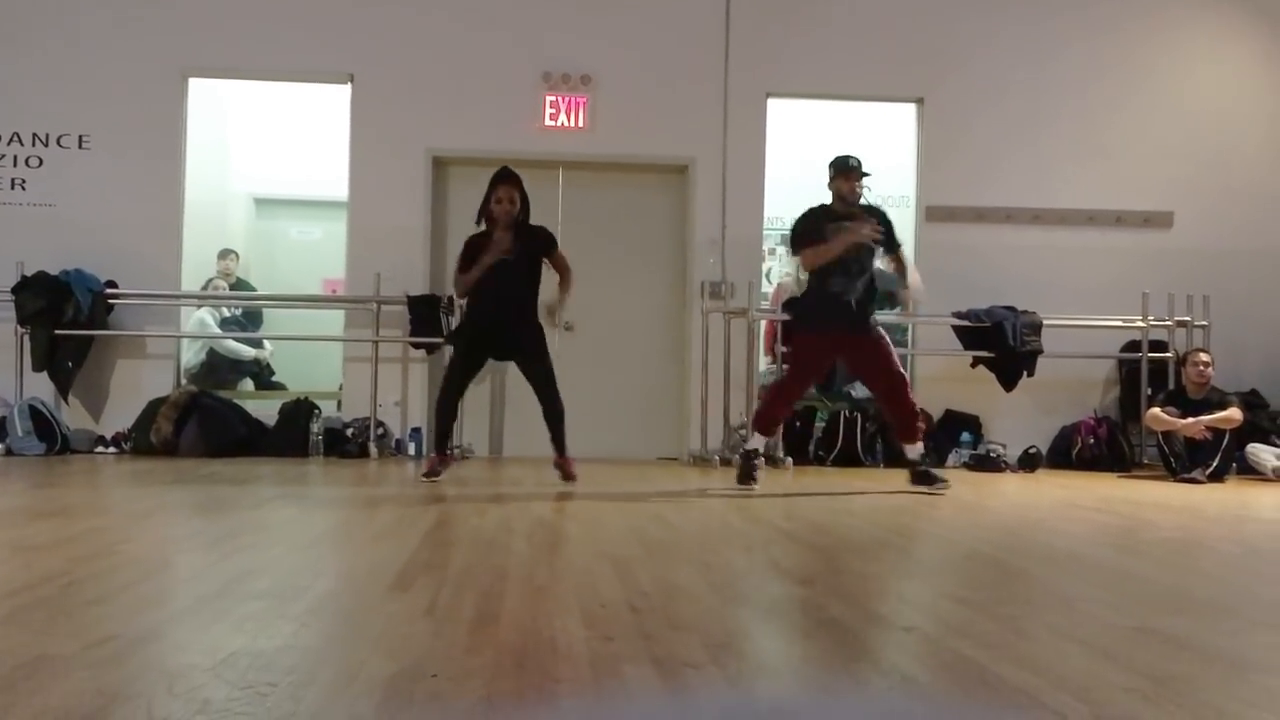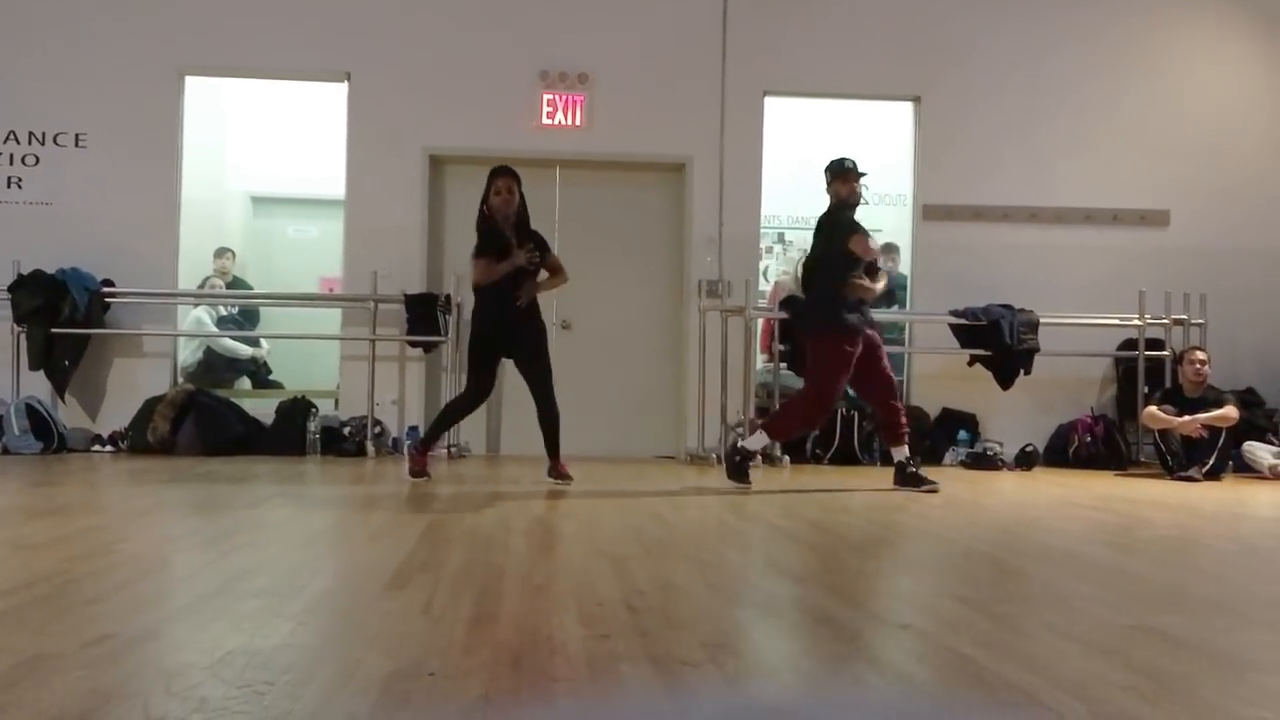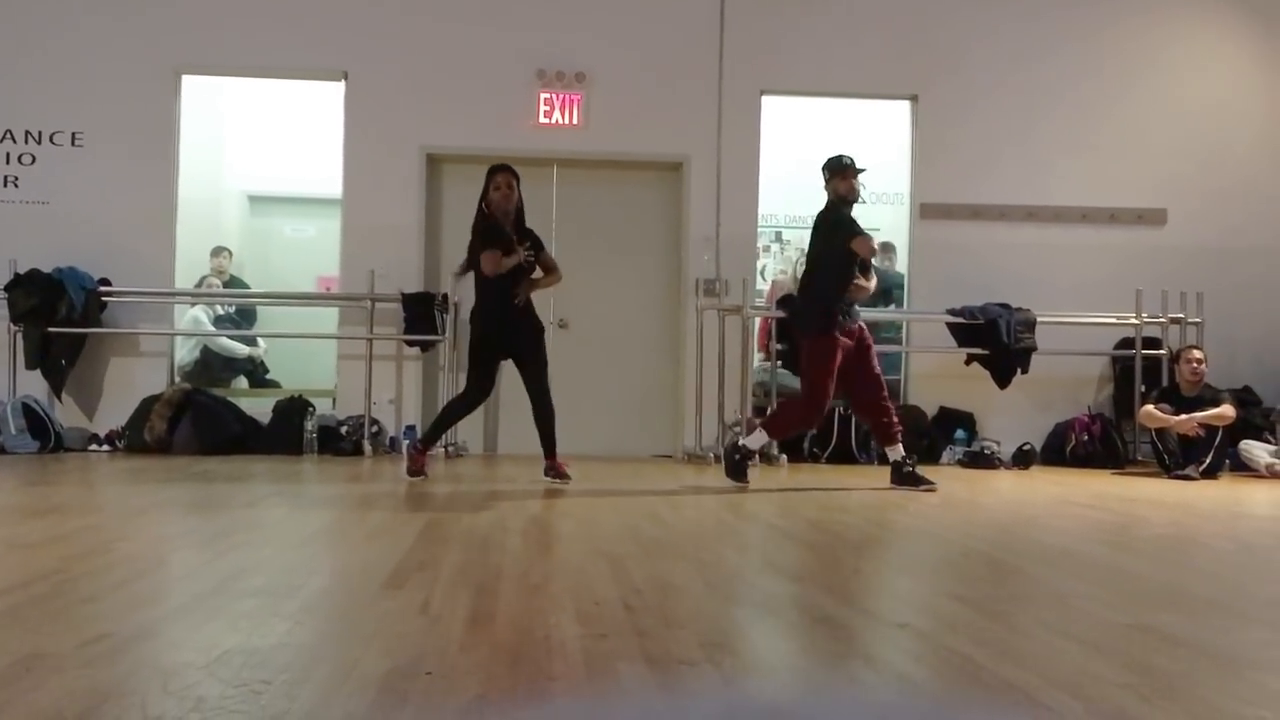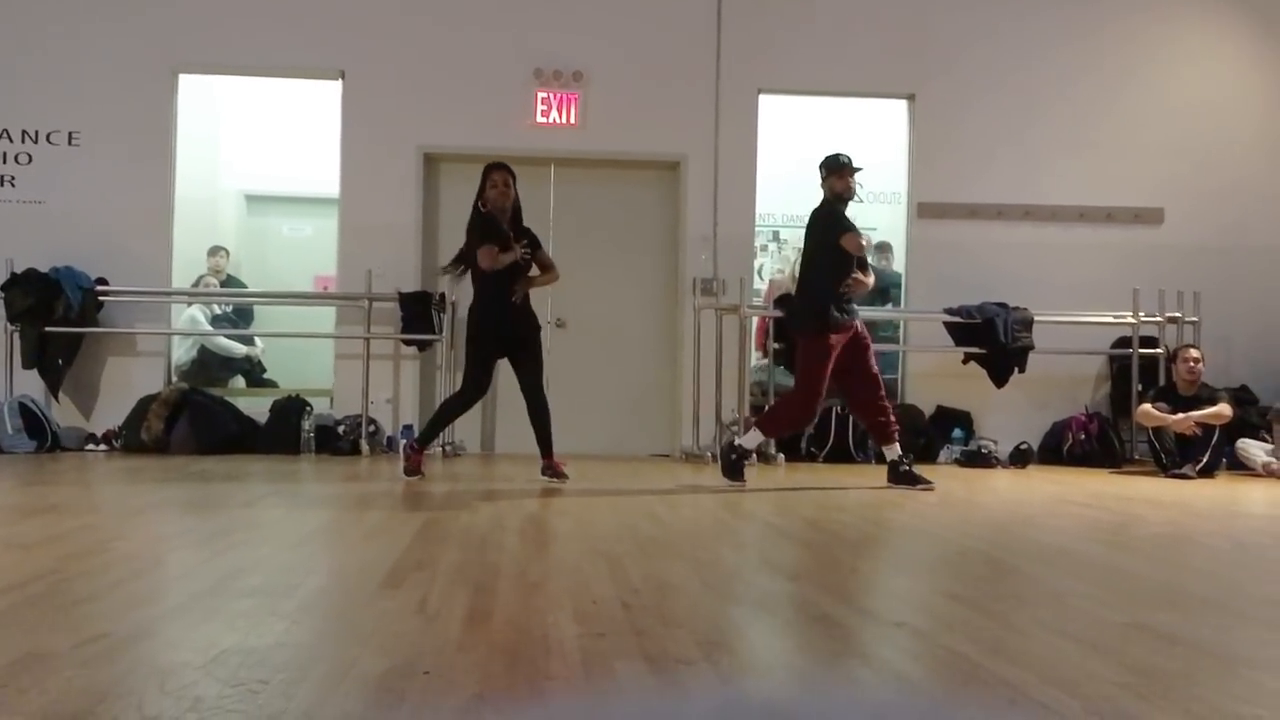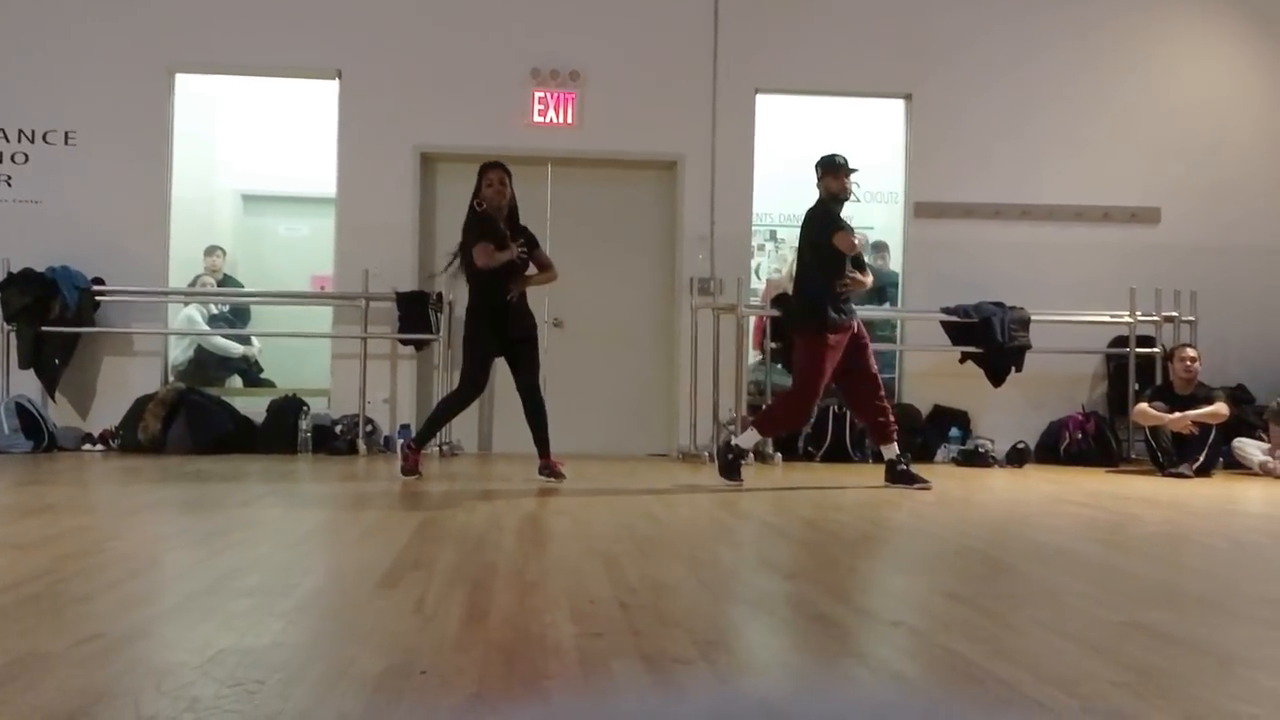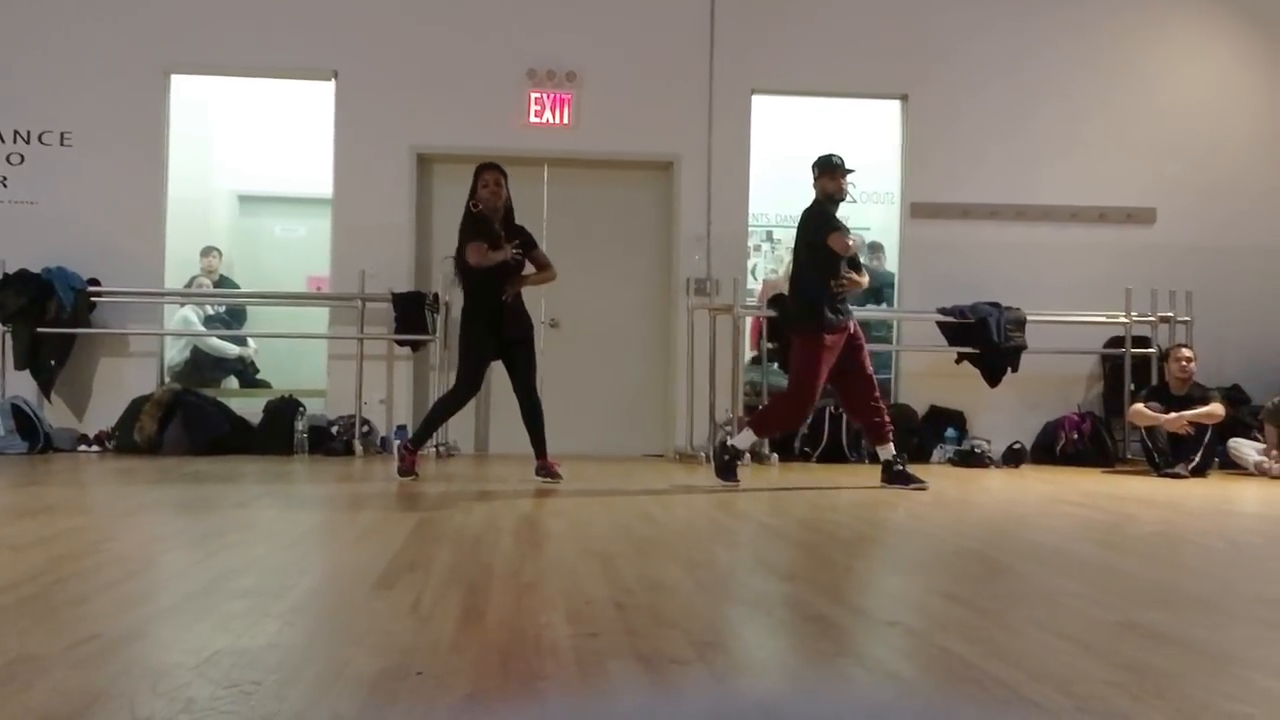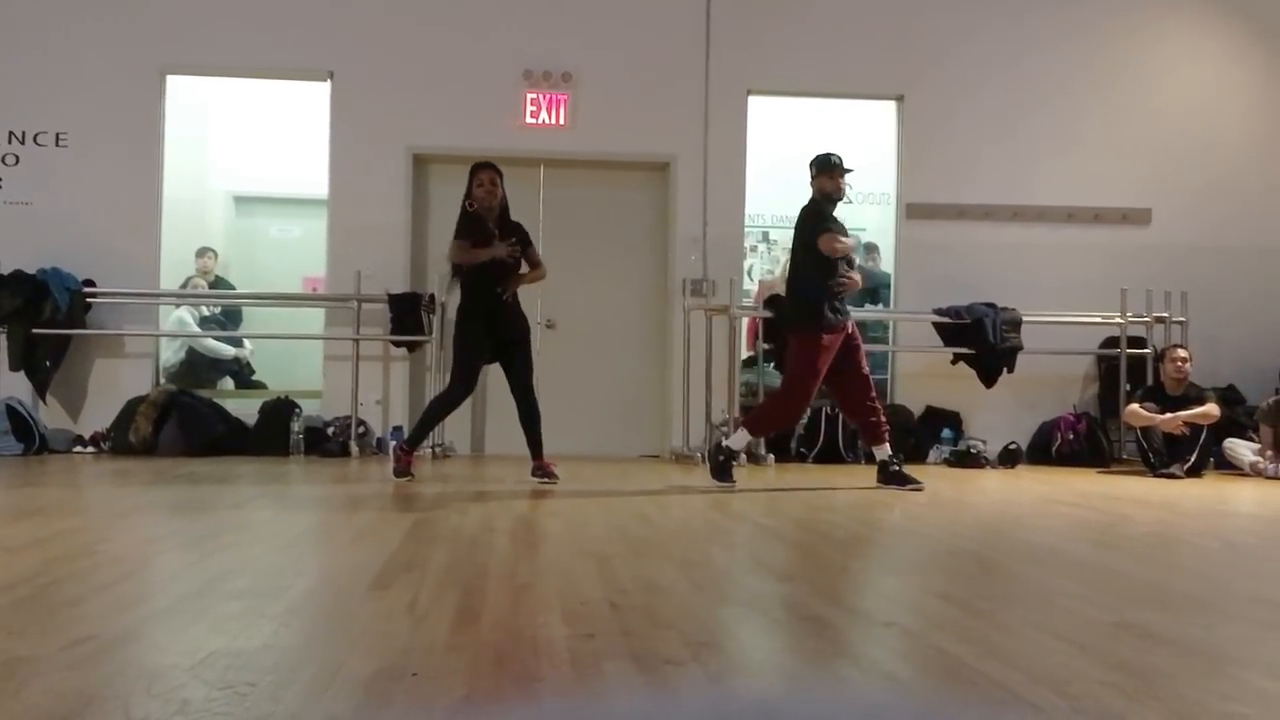
dt=0.1s
person 1, frame 1
left shoulder: (873, 218)
right shoulder: (813, 219)
left elbow: (897, 257)
right elbow: (808, 262)
left wrist: (909, 284)
right wrist: (848, 238)
left hip: (858, 323)
right hip: (815, 322)
left knee: (895, 386)
right knee: (789, 387)
left ankle: (917, 464)
right ankle: (751, 455)
person 1, frame 2
left shoulder: (850, 224)
right shoulder: (834, 220)
left elbow: (878, 275)
right elbow: (867, 251)
left wrist: (874, 287)
right wrist: (869, 245)
left hip: (855, 323)
right hip: (828, 326)
left knee: (885, 392)
right knee: (818, 402)
left ankle: (905, 467)
right ankle: (743, 451)
person 1, frame 3
left shoulder: (845, 221)
right shoulder: (833, 217)
left elbow: (867, 271)
right elbow: (867, 249)
left wrist: (867, 285)
right wrist: (865, 244)
left hip: (847, 323)
right hip: (822, 325)
left knee: (875, 394)
right knee: (813, 403)
left ankle: (901, 466)
right ankle: (742, 450)
person 1, frame 4
left shoulder: (841, 220)
right shoulder: (826, 215)
left elbow: (865, 271)
right elbow: (857, 245)
left wrist: (864, 281)
right wrist: (861, 242)
left hip: (846, 320)
right hip: (819, 323)
left knee: (871, 392)
right knee: (806, 400)
left ankle: (897, 465)
right ankle: (737, 450)
person 1, frame 5
left shoulder: (837, 221)
right shoulder: (821, 214)
left elbow: (865, 273)
right elbow: (850, 244)
left wrist: (862, 280)
right wrist: (853, 241)
left hip: (845, 320)
right hip: (817, 323)
left knee: (870, 392)
right knee: (802, 400)
left ankle: (895, 465)
right ankle: (734, 449)
person 1, frame 6
left shoulder: (834, 222)
right shoulder: (817, 215)
left elbow: (861, 273)
right elbow: (843, 246)
left wrist: (857, 280)
right wrist: (855, 243)
left hip: (841, 320)
right hip: (814, 323)
left knee: (865, 393)
right knee: (799, 398)
left ankle: (891, 465)
right ankle: (730, 450)
person 1, frame 7
left shoulder: (832, 222)
right shoulder: (813, 214)
left elbow: (845, 262)
right elbow: (833, 247)
left wrist: (853, 279)
right wrist: (850, 243)
left hip: (839, 320)
right hip: (811, 323)
left knee: (861, 393)
right knee: (794, 398)
left ankle: (887, 465)
right ankle: (725, 451)
person 2, frame 1
left shoulder: (536, 236)
right shoulder: (476, 243)
left elbow: (564, 270)
right elbow: (461, 289)
left wrist: (559, 300)
right wrist: (487, 261)
left hip: (522, 328)
right hip: (479, 326)
left knee: (548, 391)
right knee: (451, 389)
left ankle: (562, 458)
right ankle: (440, 456)
person 2, frame 2
left shoulder: (532, 237)
right shoulder: (487, 234)
left elbow: (561, 274)
right elbow: (481, 276)
left wrist: (538, 285)
right wrist: (515, 261)
left hip: (527, 325)
right hip: (489, 325)
left knee: (544, 392)
right knee: (476, 393)
left ankle: (555, 462)
right ankle: (420, 451)
person 2, frame 3
left shoulder: (527, 236)
right shoulder: (486, 231)
left elbow: (555, 274)
right elbow: (490, 268)
left wrist: (534, 283)
right wrist: (516, 258)
left hip: (525, 324)
right hip: (489, 324)
left knee: (540, 392)
right knee: (476, 393)
left ankle: (552, 462)
right ankle: (419, 450)
person 2, frame 4
left shoulder: (524, 234)
right shoulder: (482, 227)
left elbow: (552, 272)
right elbow: (488, 262)
left wrist: (530, 281)
right wrist: (513, 255)
left hip: (521, 320)
right hip: (487, 320)
left knee: (534, 390)
right knee: (473, 389)
left ankle: (549, 461)
right ankle: (415, 449)
person 2, frame 5
left shoulder: (521, 233)
right shoulder: (478, 226)
left elbow: (551, 271)
right elbow: (484, 260)
left wrist: (526, 280)
right wrist: (509, 254)
left hip: (518, 320)
right hip: (484, 319)
left knee: (531, 389)
right knee: (470, 388)
left ankle: (546, 460)
right ankle: (413, 448)
person 2, frame 6
left shoulder: (518, 233)
right shoulder: (474, 226)
left elbow: (549, 272)
right elbow: (475, 259)
left wrist: (522, 280)
right wrist: (503, 255)
left hip: (514, 320)
right hip: (479, 319)
left knee: (527, 390)
right knee: (465, 388)
left ankle: (543, 461)
right ankle: (409, 449)
person 2, frame 7
left shoulder: (514, 231)
right shoulder: (468, 226)
left elbow: (540, 269)
right elbow: (460, 257)
left wrist: (520, 278)
right wrist: (494, 252)
left hip: (510, 320)
right hip: (475, 319)
left knee: (524, 390)
right knee: (459, 387)
left ankle: (539, 462)
right ankle: (405, 450)
